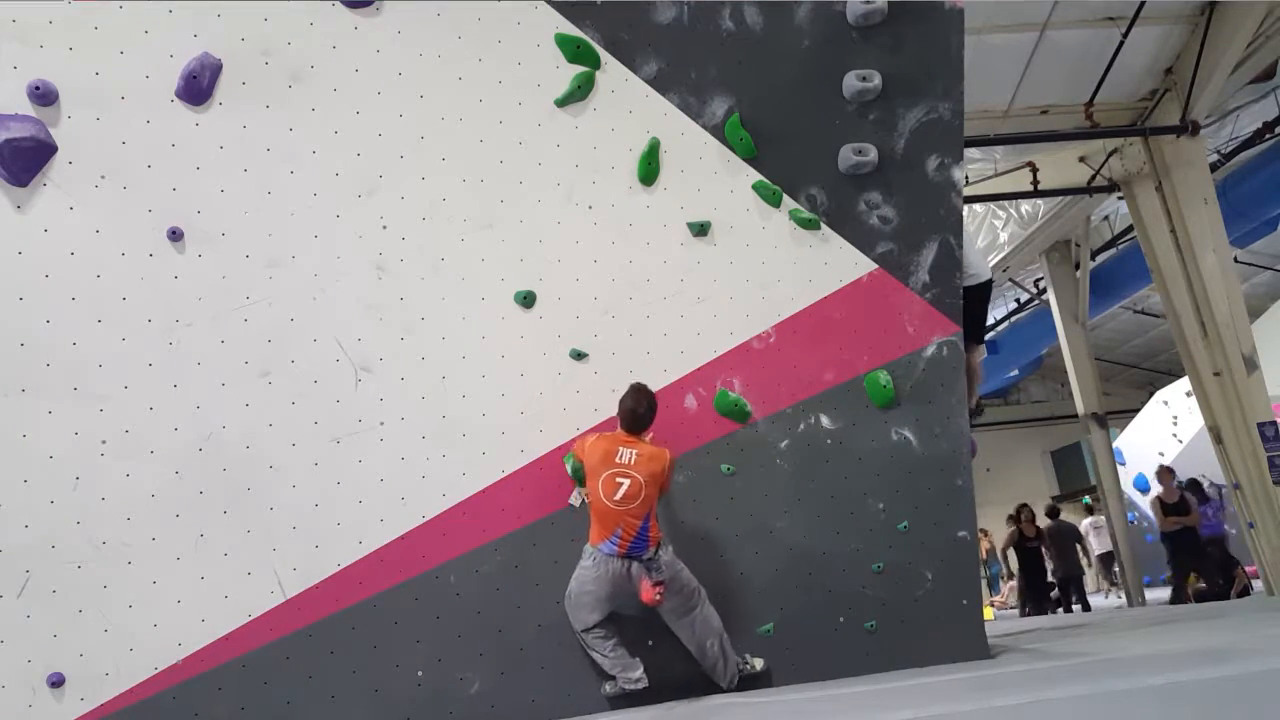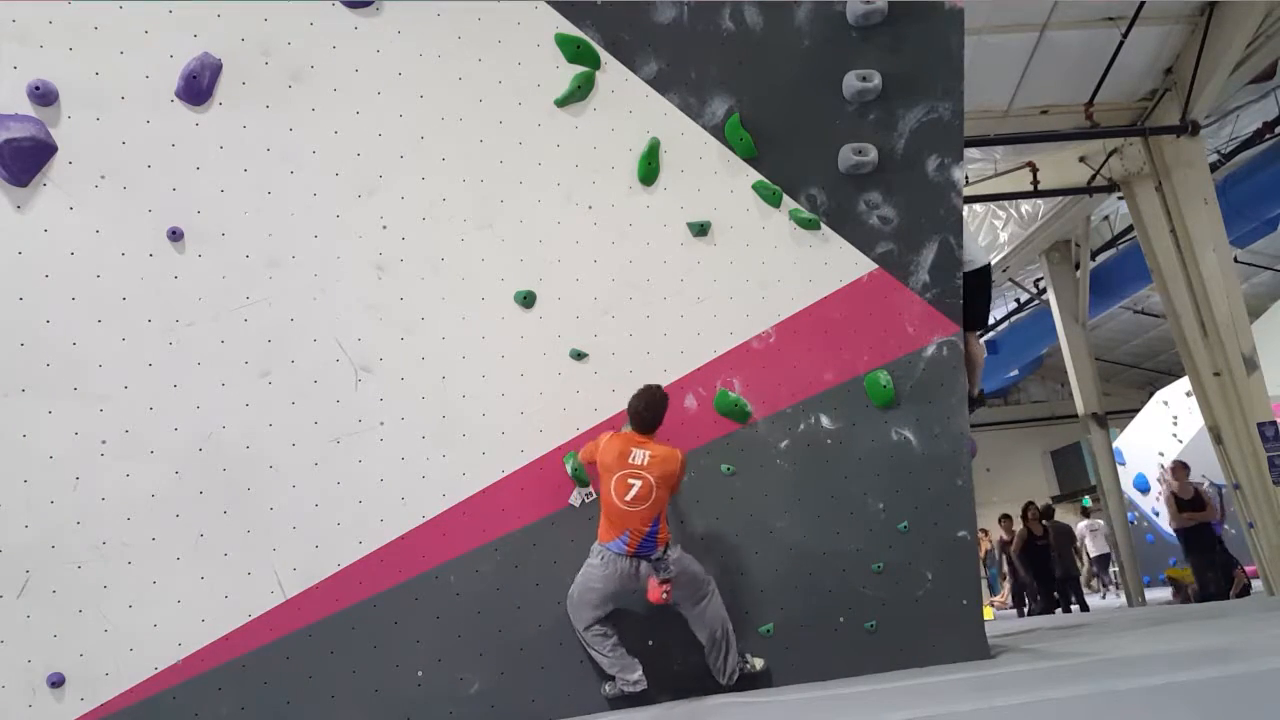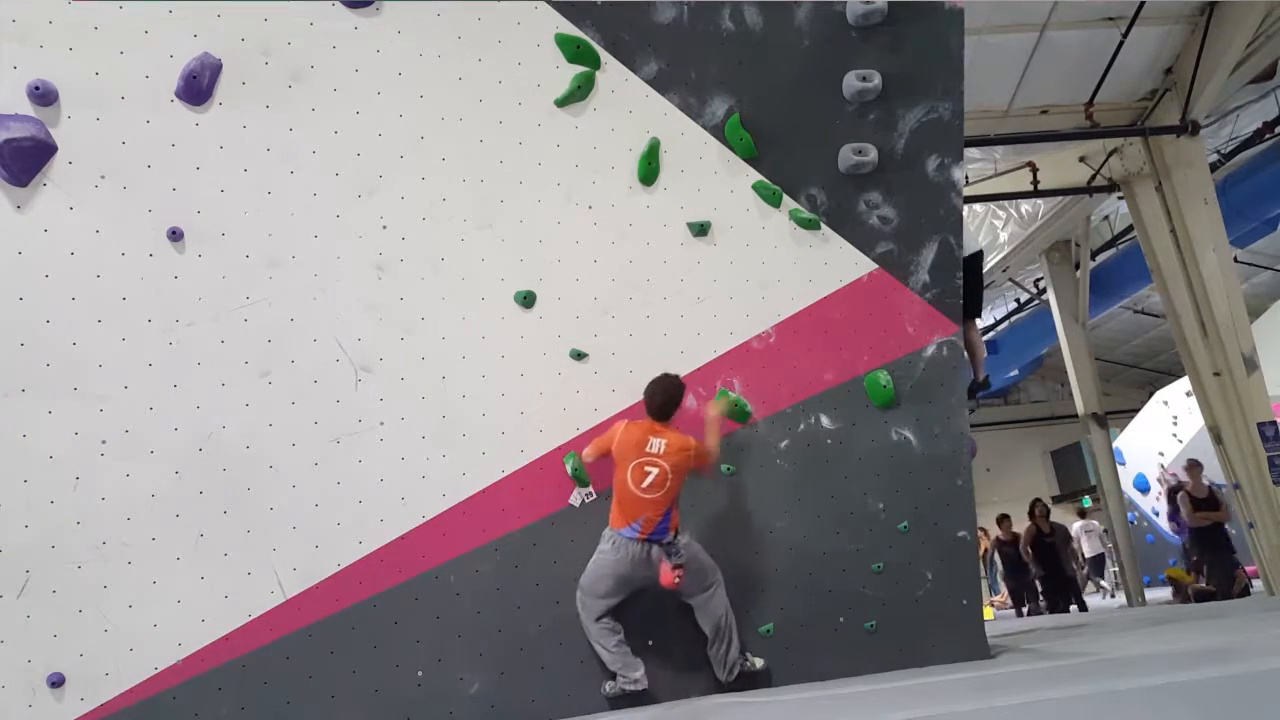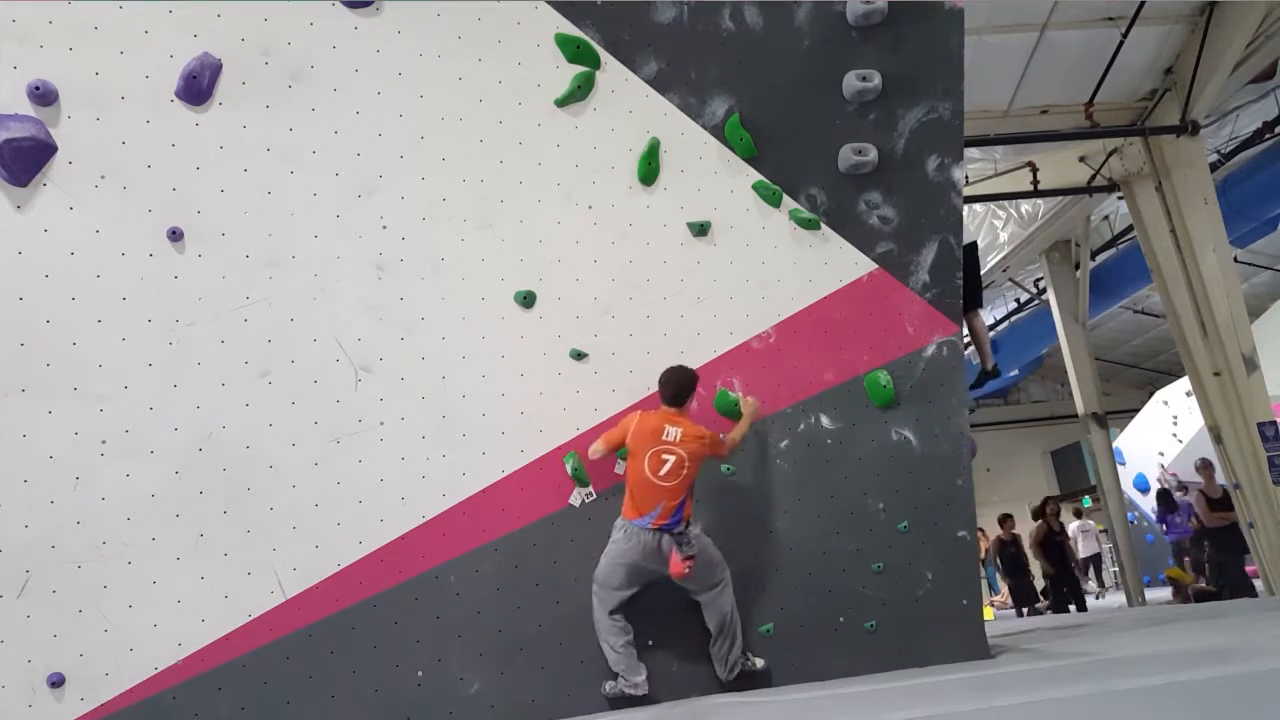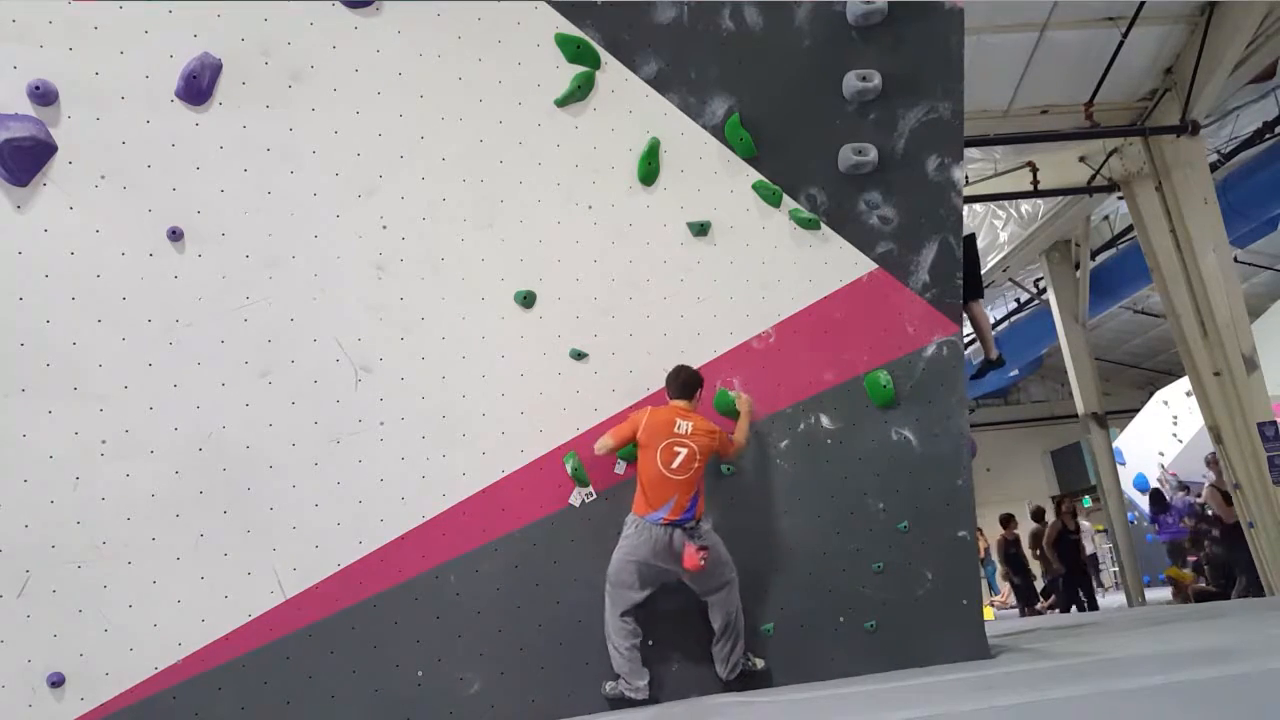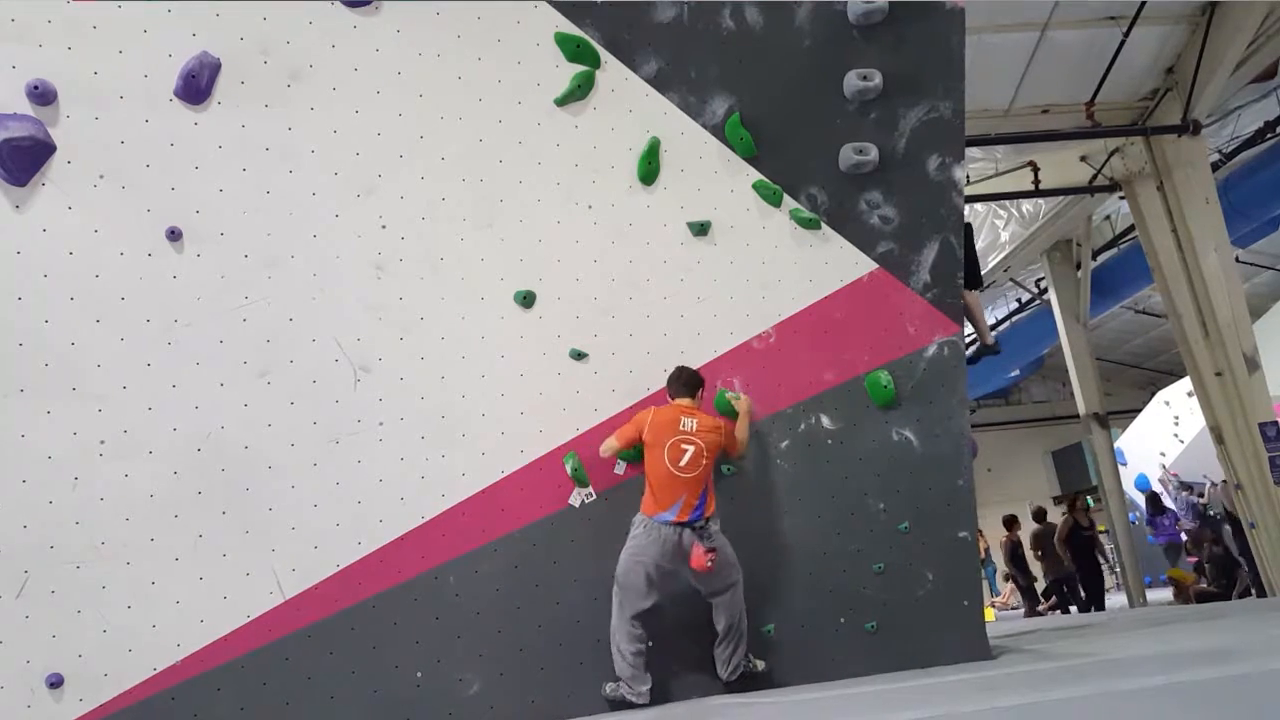
dt=0.2s
person 1, frame 1
left shoulder: (593, 445)
right shoulder: (660, 457)
left elbow: (577, 449)
left hip: (602, 560)
right hip: (650, 559)
left knee: (582, 616)
right knee: (692, 609)
left ankle: (628, 676)
right ankle: (730, 671)
person 1, frame 2
left shoulder: (607, 444)
right shoulder: (672, 458)
left elbow: (582, 457)
left hip: (610, 559)
right hip: (658, 558)
left knee: (581, 612)
right knee: (703, 595)
left ankle: (628, 678)
right ankle: (730, 669)
person 1, frame 3
left shoulder: (622, 432)
right shoulder: (687, 446)
left elbow: (587, 456)
right elbow: (711, 457)
right wrist: (714, 420)
left hip: (621, 545)
right hip: (666, 545)
left knee: (589, 603)
right knee: (709, 588)
left ankle: (628, 676)
right ankle: (730, 666)
person 1, frame 4
left shoulder: (637, 422)
right shoulder: (700, 436)
left elbow: (594, 453)
right elbow: (729, 444)
right wrist: (748, 415)
left hip: (633, 534)
right hip: (677, 536)
left knee: (605, 600)
right knee: (717, 586)
left ankle: (630, 679)
right ankle: (732, 664)
person 1, frame 5
left shoulder: (646, 417)
right shoulder: (710, 431)
left elbow: (600, 449)
right elbow: (735, 446)
left wrist: (630, 436)
right wrist: (745, 413)
left hip: (644, 530)
right hip: (689, 532)
left knee: (618, 603)
right knee: (724, 588)
left ankle: (632, 683)
right ankle: (732, 666)
person 1, frame 6
left shoulder: (650, 417)
right shoulder: (716, 427)
left elbow: (606, 451)
right elbow: (739, 448)
left wrist: (632, 438)
right wrist: (744, 413)
left hip: (653, 530)
right hip: (699, 532)
left knee: (627, 607)
right knee: (728, 591)
left ankle: (633, 687)
right ankle: (733, 667)
